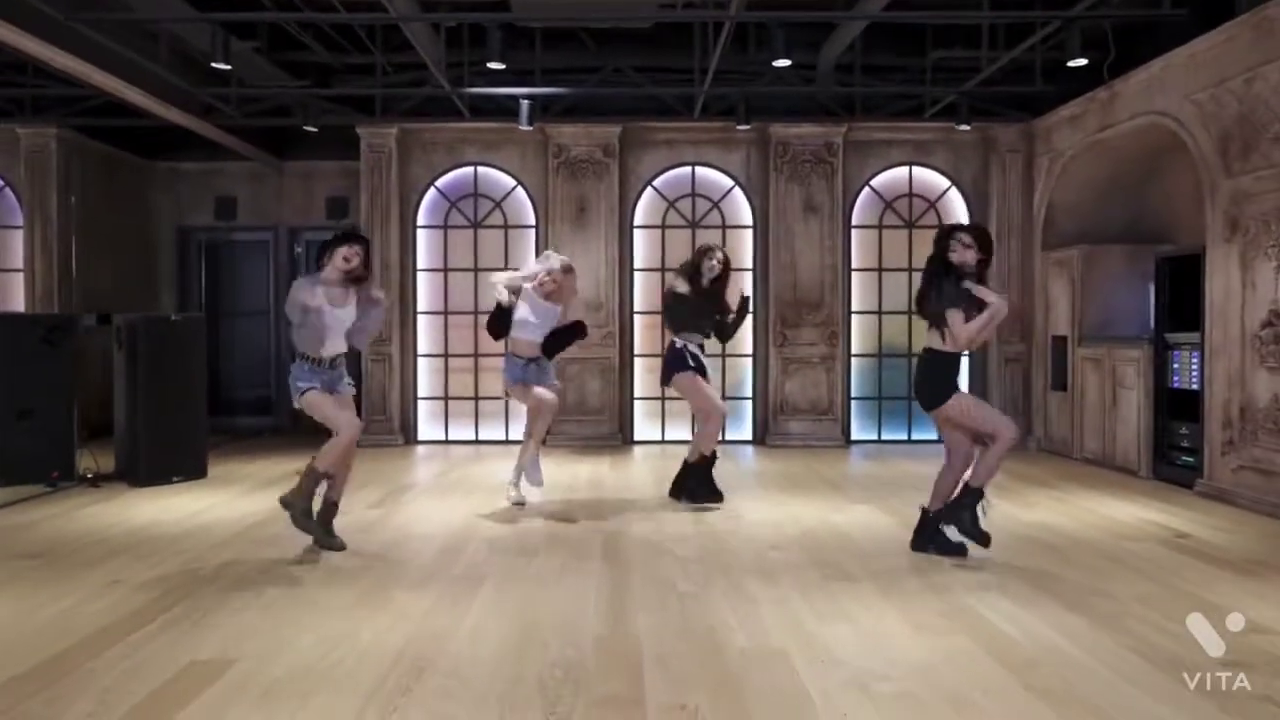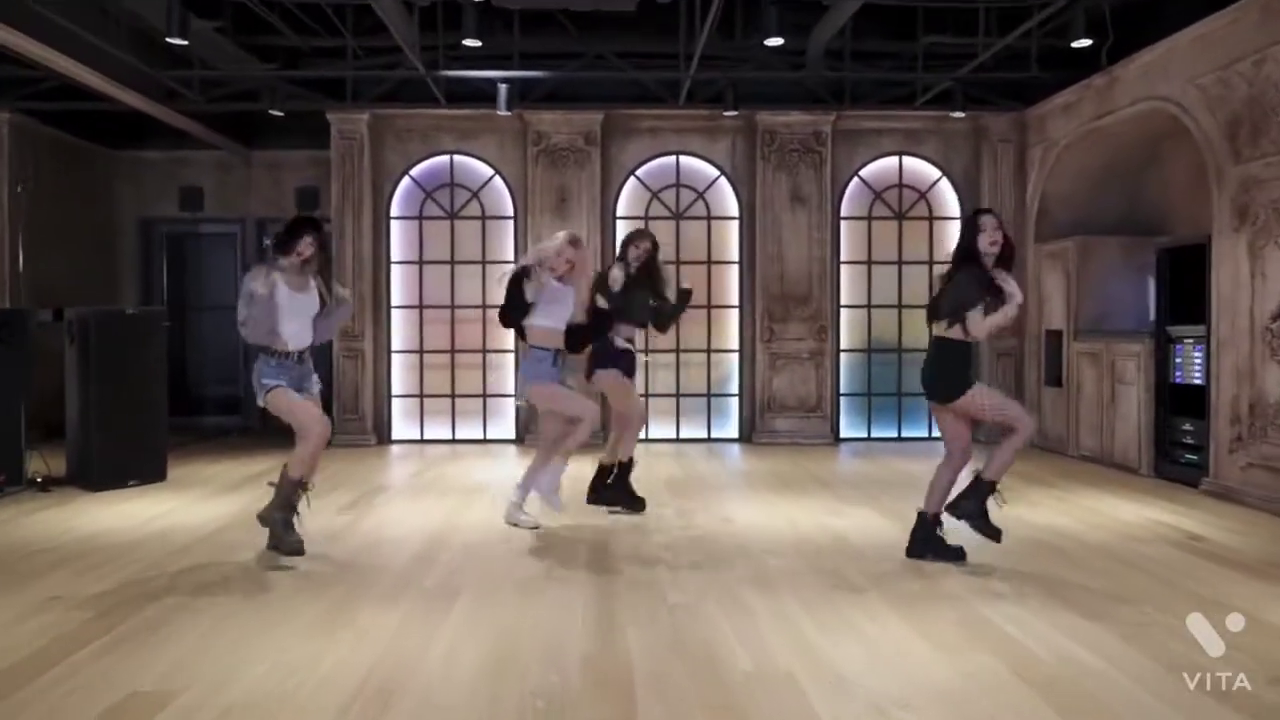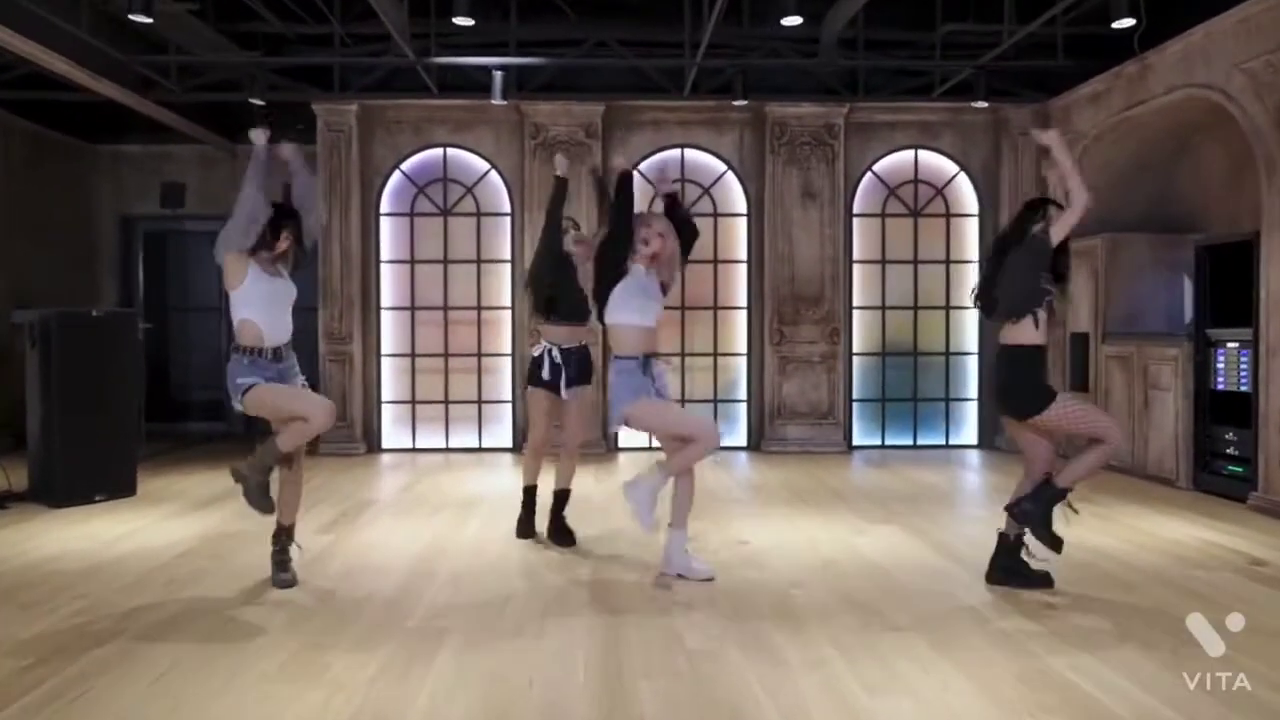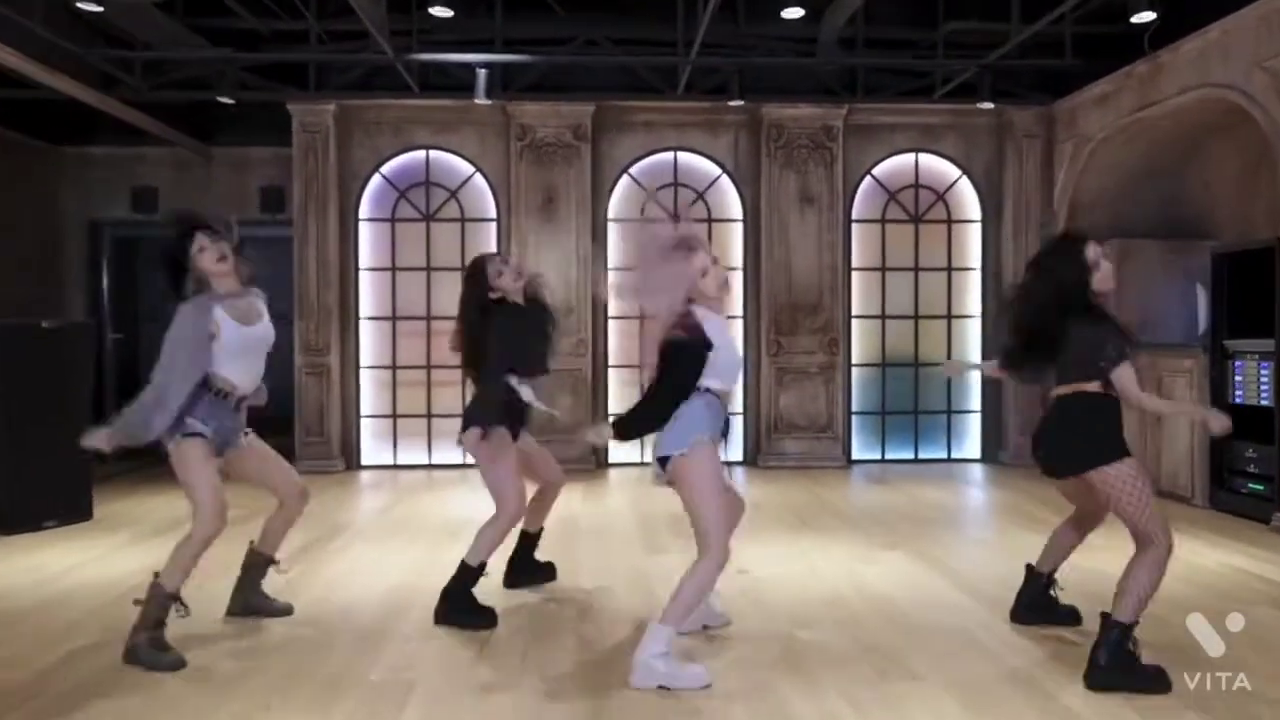
dt=0.5s
person 1, frame 1
left shoulder: (970, 288)
right shoulder: (950, 285)
left elbow: (973, 341)
right elbow: (960, 337)
left wrist: (995, 310)
right wrist: (995, 310)
left hip: (939, 380)
right hip: (937, 380)
left knee: (961, 454)
right knee: (1006, 432)
right ankle: (965, 503)
person 1, frame 2
left shoulder: (981, 276)
right shoulder: (970, 276)
left elbow: (979, 324)
right elbow: (978, 330)
left wrist: (1009, 298)
right wrist: (1015, 302)
left hip: (942, 370)
right hip: (949, 371)
left knee: (958, 451)
right knee: (1024, 425)
left ankle: (923, 535)
right ankle: (974, 498)
person 1, frame 3
left shoulder: (1015, 261)
right shoulder: (1031, 251)
right elbow: (1081, 203)
right wrist: (1058, 149)
left hip: (1008, 374)
right hip: (1024, 376)
left knee: (1042, 464)
right knee: (1109, 435)
left ankle: (1007, 560)
right ankle: (1040, 500)
person 1, frame 4
left shoulder: (1049, 325)
right shoulder: (1099, 327)
left elbow: (1009, 366)
right elbow: (1133, 396)
left wrist: (970, 366)
right wrist: (1198, 411)
left hip: (1051, 435)
right hip: (1092, 434)
left knee: (1090, 511)
right knee: (1157, 540)
left ankle: (1032, 597)
right ankle: (1110, 656)
person 2, frame 1
left shoulder: (355, 293)
right shoulder: (304, 287)
left elbow: (360, 340)
right elbow: (306, 343)
left wrist: (377, 308)
right wrist: (311, 309)
left hip: (338, 375)
right hip: (308, 376)
left knee: (346, 451)
right knee: (350, 429)
right ankle: (300, 493)
person 2, frame 2
left shoulder: (313, 282)
right shoulder: (260, 277)
left elbow: (319, 333)
right elbow: (253, 332)
left wrist: (342, 305)
right wrist: (263, 294)
left hip: (304, 369)
right hip: (273, 371)
left knee: (311, 447)
right knee: (320, 428)
left ankle: (283, 522)
right ankle: (278, 509)
person 2, frame 3
left shoulder: (282, 266)
right shoulder: (237, 259)
left elbow: (308, 214)
right elbow: (249, 211)
left wrist: (295, 161)
right wrist: (260, 152)
left hip: (285, 370)
right hip: (249, 375)
left knee: (294, 462)
right knee: (324, 414)
left ankle: (281, 557)
right ankle: (258, 467)
person 2, frame 4
left shoulder: (257, 300)
right shoulder: (197, 312)
right elbow: (169, 381)
left wrist: (253, 391)
right wrist: (119, 430)
left hip: (234, 421)
right hip: (197, 419)
left knee: (295, 492)
right knee: (211, 519)
left ankle: (247, 592)
right ankle: (146, 633)
person 3, frame 1
left shoulder: (558, 309)
right shoulder: (516, 292)
left elbow: (551, 348)
right elbow: (495, 331)
left wrist: (574, 330)
right wrist: (505, 305)
left hip: (541, 369)
right hip: (516, 369)
left knee: (534, 430)
right knee: (549, 403)
left ankle: (515, 481)
right ankle: (531, 456)
person 3, frame 2
left shoulder: (567, 291)
right shoulder: (527, 275)
left elbow: (576, 341)
right elbow: (508, 318)
left wrist: (600, 321)
right wrist: (528, 297)
left hip: (557, 367)
right hip: (536, 367)
left knee: (549, 447)
right knee: (591, 414)
left ankle: (516, 504)
right ankle: (550, 475)
person 3, frame 3
left shoulder: (651, 278)
right shoulder: (614, 266)
left elbow: (686, 240)
right elbow: (620, 221)
left wrist: (671, 197)
right wrist: (626, 176)
left hip: (651, 379)
right hip: (628, 379)
left knee: (685, 463)
right knee: (708, 437)
left ankle: (677, 554)
right ankle: (646, 487)
person 3, frame 4
left shoulder: (706, 321)
right shoulder: (690, 332)
right elbow: (664, 394)
right wrist: (618, 428)
left hip: (698, 430)
right hip: (693, 432)
left knee: (732, 508)
right knee: (716, 549)
left ankle: (695, 605)
right ankle: (652, 656)
person 4, frame 1
left shoulder: (714, 296)
right shoulder: (681, 288)
left elbow: (724, 334)
right elbow: (675, 322)
left wrist: (742, 308)
left hip: (696, 359)
right hip: (679, 359)
left knee: (710, 419)
right knee: (717, 412)
left ankle: (688, 481)
right ankle: (697, 475)
person 4, frame 2
left shoulder: (648, 284)
right shoulder: (607, 277)
left elbow: (663, 323)
left wrist: (683, 298)
right wrist: (613, 290)
left hip: (626, 353)
right hip: (606, 353)
left knee: (624, 423)
right knee: (635, 414)
left ankle: (601, 485)
right ankle: (620, 483)
person 4, frame 3
left shoulder: (591, 273)
right shoulder: (550, 267)
right elbow: (551, 226)
right wrist: (560, 179)
left hip: (579, 360)
right hip: (546, 359)
left knee: (572, 442)
right knee: (538, 442)
left ankle: (557, 516)
right ankle: (527, 509)
person 4, frame 4
left shoulder: (532, 314)
right shoulder: (502, 320)
right elbow: (490, 376)
right wrist: (478, 426)
left hip: (510, 416)
right hip: (491, 417)
left knee: (553, 479)
right knee: (512, 507)
left ankle: (522, 562)
right ankle: (455, 596)
